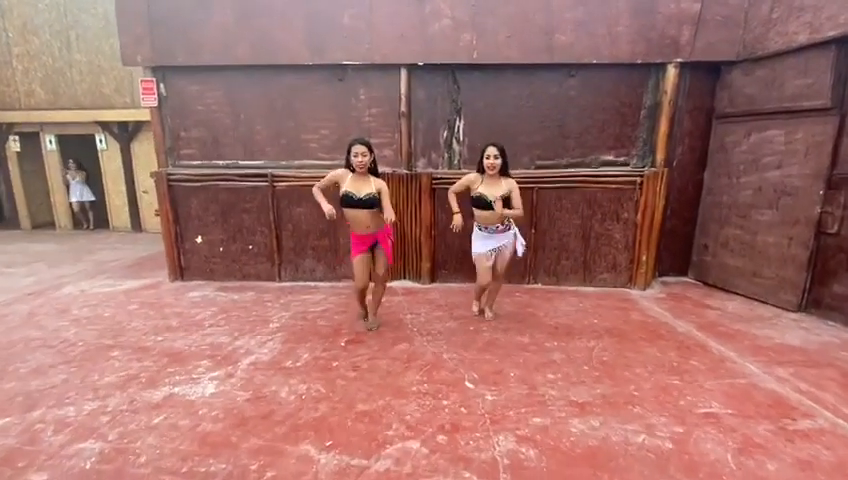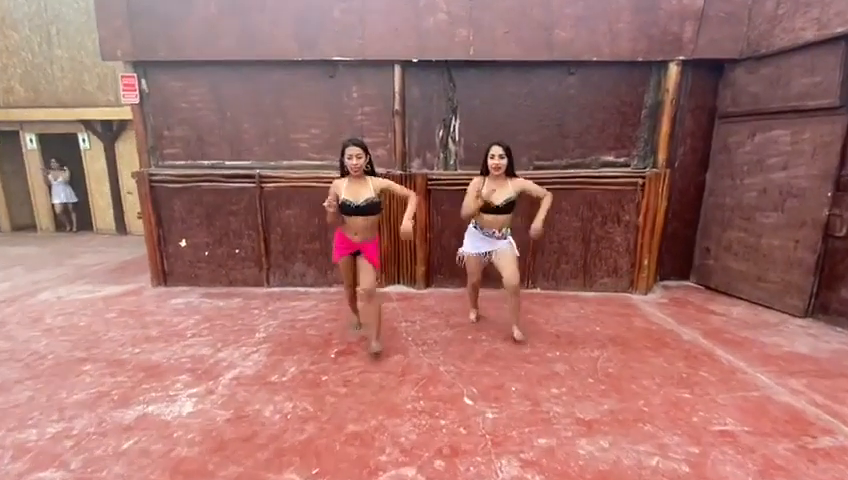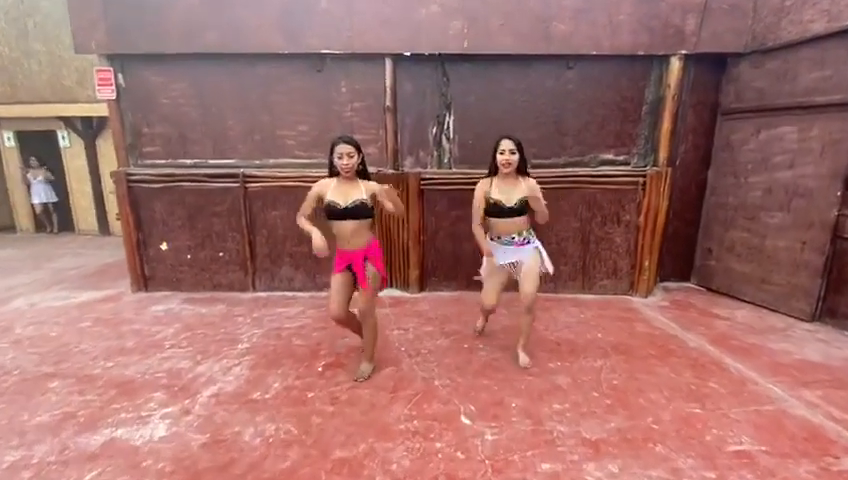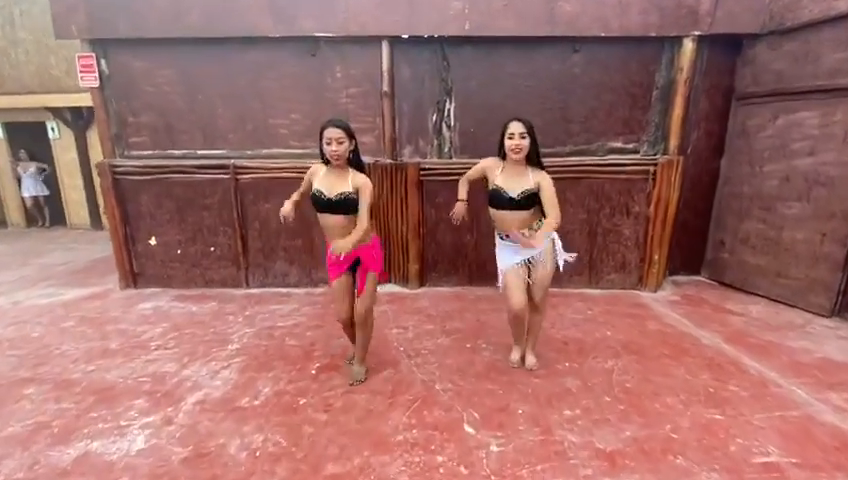
dt=0.3s
person 1, frame 1
left shoulder: (379, 184)
right shoulder: (341, 176)
left elbow: (387, 211)
left wrist: (390, 216)
right wrist: (325, 205)
left hip: (381, 235)
right hip: (359, 238)
left knee: (380, 277)
right knee: (361, 283)
right ankle: (363, 309)
person 1, frame 2
left shoulder: (378, 183)
right shoulder: (338, 185)
left elbow: (411, 195)
right elbow: (332, 222)
left wrist: (407, 218)
right wrist: (332, 211)
left hip: (368, 245)
right hip: (344, 242)
left knee: (368, 289)
right knee: (349, 286)
right ankle: (356, 314)
person 1, frame 3
left shoulder: (370, 187)
right shoulder: (324, 187)
left elbow: (398, 212)
right elbow: (301, 216)
left wrist: (391, 197)
right wrist: (315, 233)
left hip: (370, 254)
right hip: (343, 257)
left knee: (365, 311)
right knee: (336, 313)
left ankle: (367, 359)
right ankle: (367, 335)
person 1, frame 4
left shoulder: (361, 181)
right shoulder: (315, 172)
left elbow: (364, 225)
right elbow: (300, 192)
left wrist: (348, 242)
right wrist: (290, 203)
left hip: (366, 251)
right hip: (337, 254)
left knee: (363, 312)
right knee: (343, 316)
left ankle: (360, 360)
right ankle: (356, 347)
person 2, frame 1
left shoulder: (510, 183)
right shoulder: (473, 179)
left elbow: (519, 212)
right elbow: (451, 192)
left wrist: (504, 212)
right wrist: (456, 213)
left hip: (505, 234)
right hip: (482, 235)
left knee: (499, 275)
right knee: (485, 280)
left ankle: (488, 306)
right ankle: (477, 301)
person 2, frame 2
left shoulder: (517, 183)
right shoulder: (478, 183)
left elbow: (546, 195)
right elbow: (465, 213)
left wrist: (539, 219)
right wrist: (482, 200)
left hip: (502, 240)
right hip: (477, 237)
left knee: (513, 283)
right knee: (474, 281)
left ankle: (515, 326)
right ankle: (474, 308)
person 2, frame 3
left shoulder: (529, 184)
right shoulder: (485, 186)
left elbow: (543, 219)
right elbow: (476, 223)
left wrist: (536, 203)
right wrist: (488, 253)
left hip: (527, 249)
right hip: (497, 249)
left knee: (528, 302)
right knee: (489, 303)
left ankle: (521, 348)
right ankle: (484, 316)
person 2, frame 4
left shoulder: (540, 177)
right shoulder: (490, 166)
left elbow: (554, 218)
right elbow: (465, 180)
left wrist: (536, 240)
right wrist: (461, 202)
left hip: (540, 244)
right hip: (507, 247)
left knee: (536, 302)
right knee: (516, 306)
left ankle: (530, 349)
right ankle: (518, 345)
